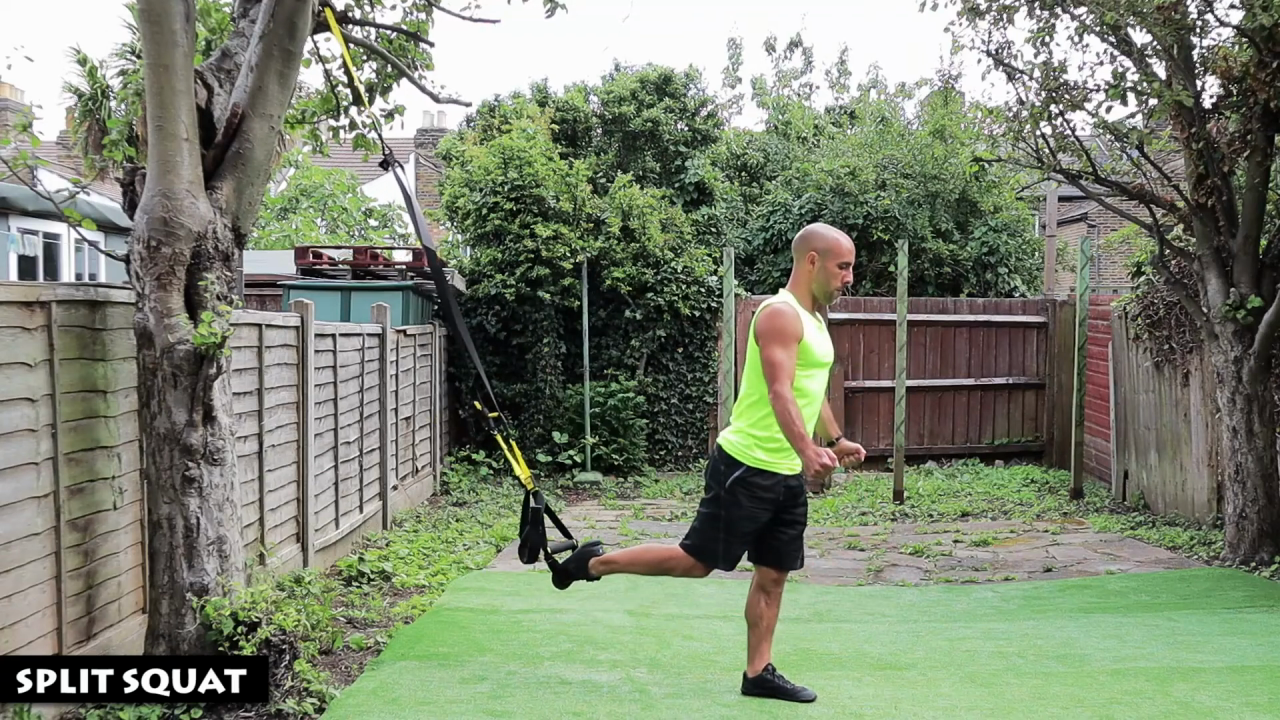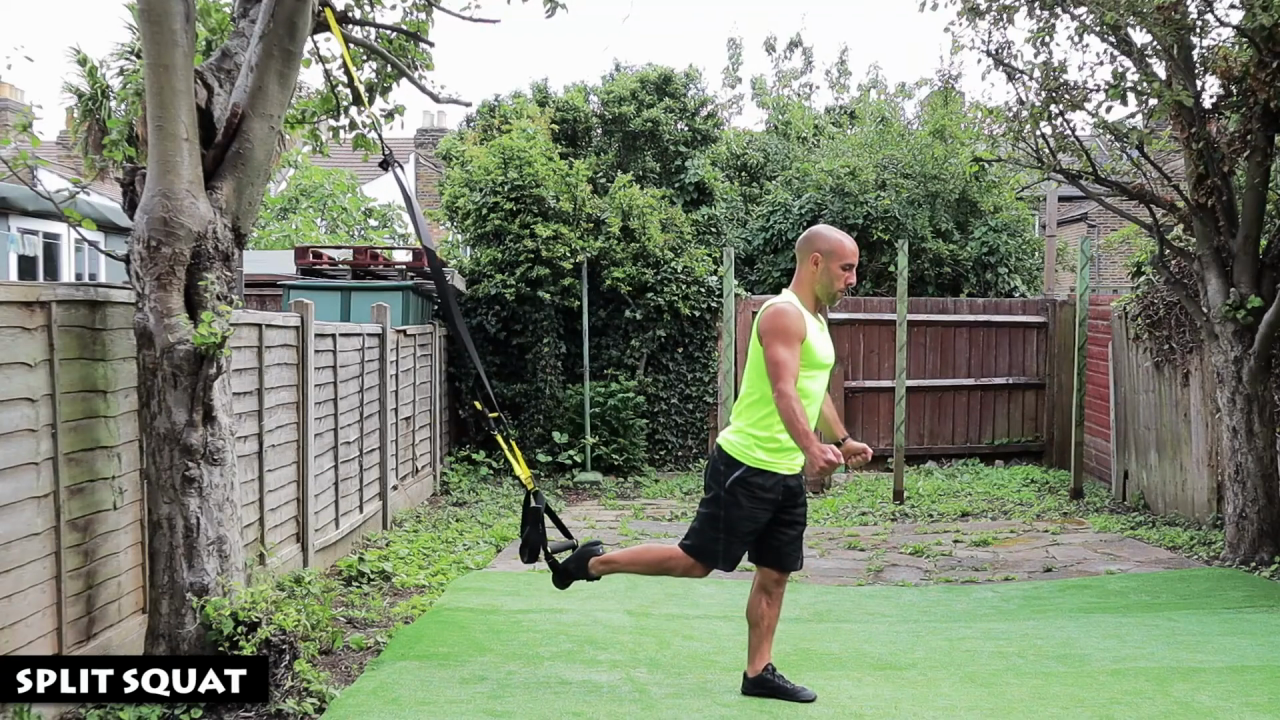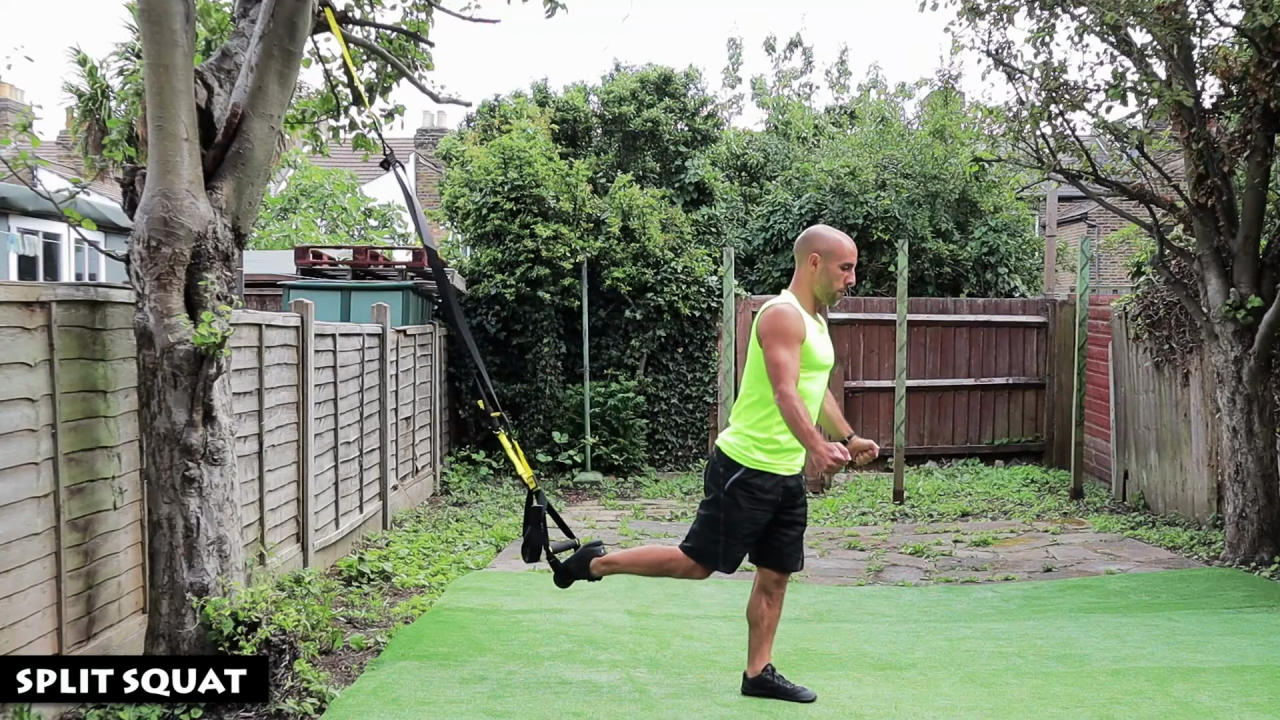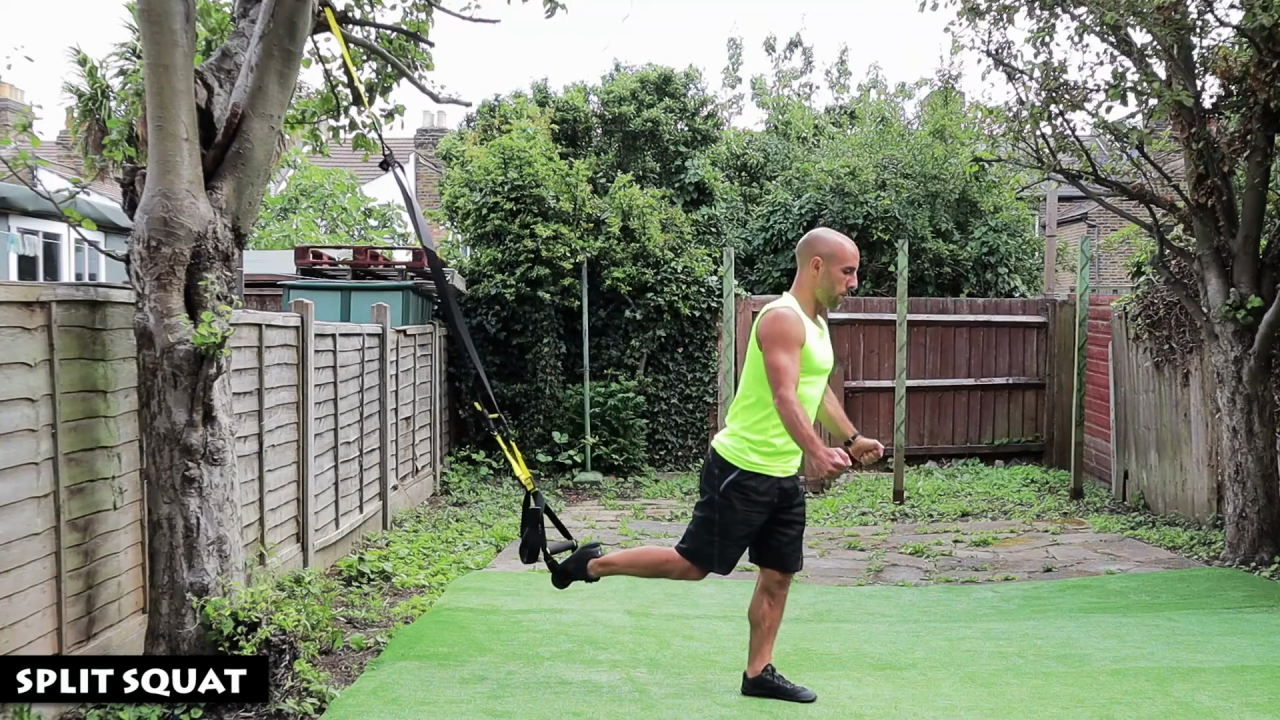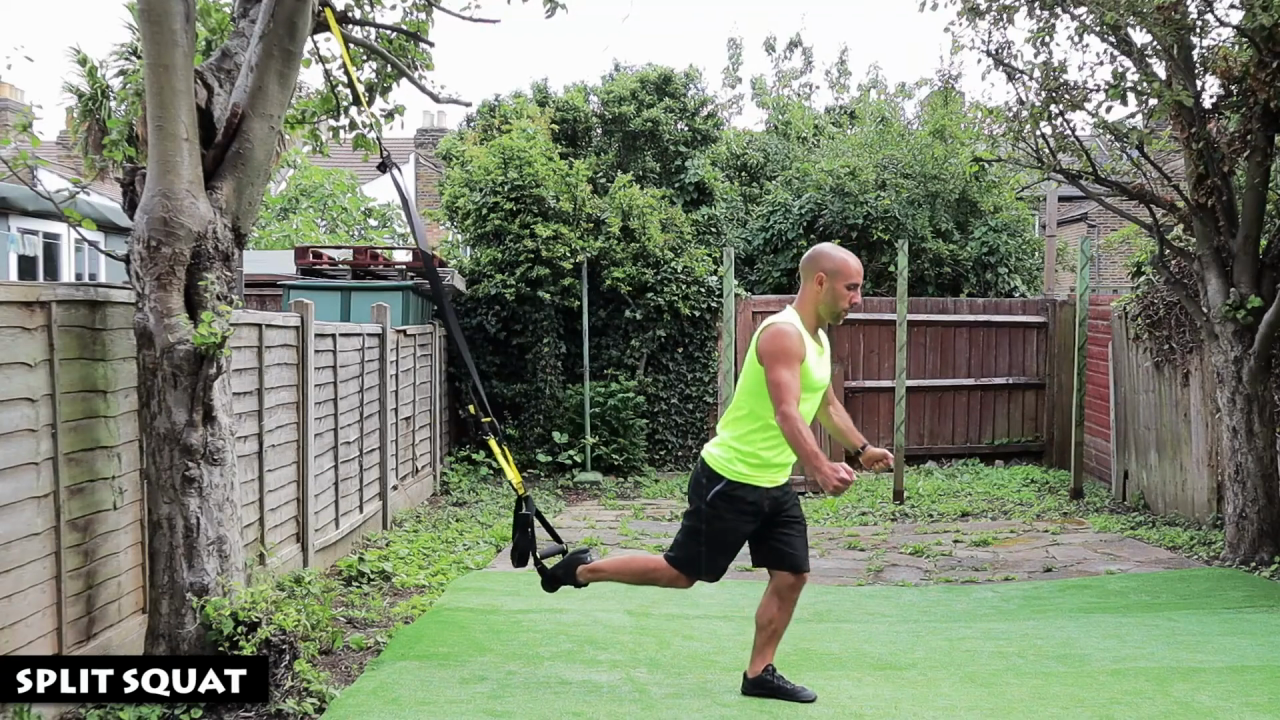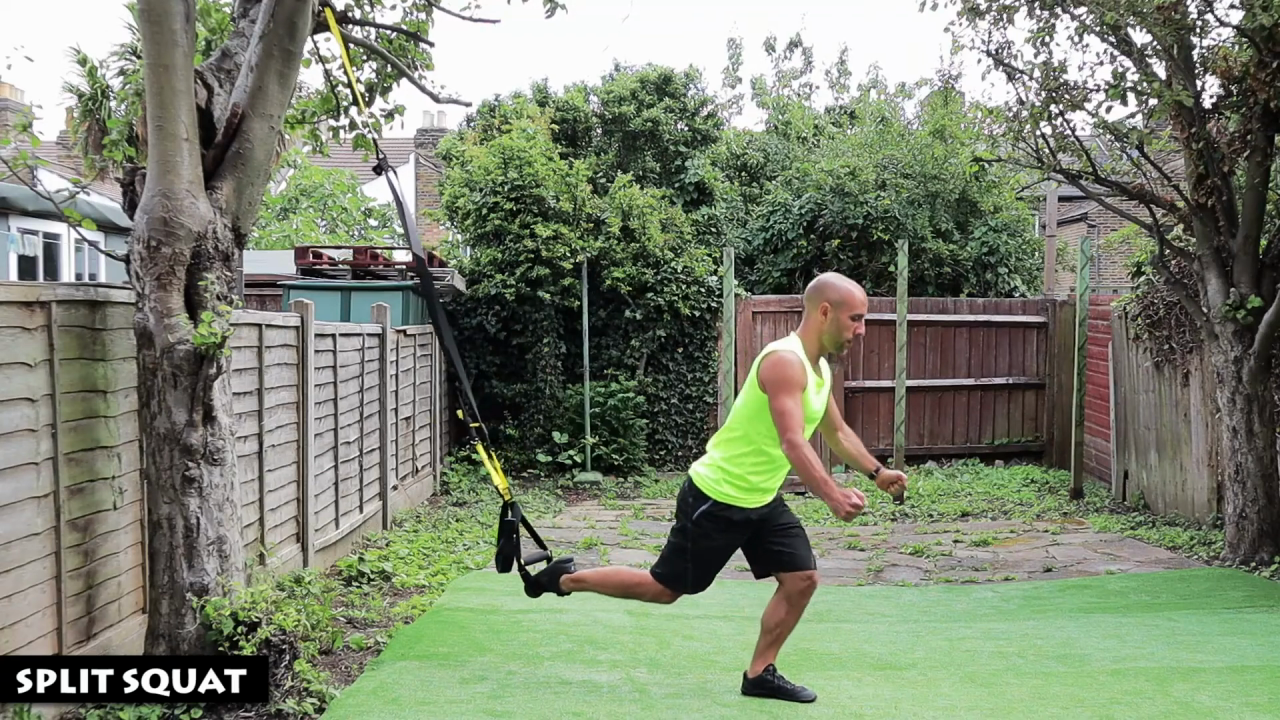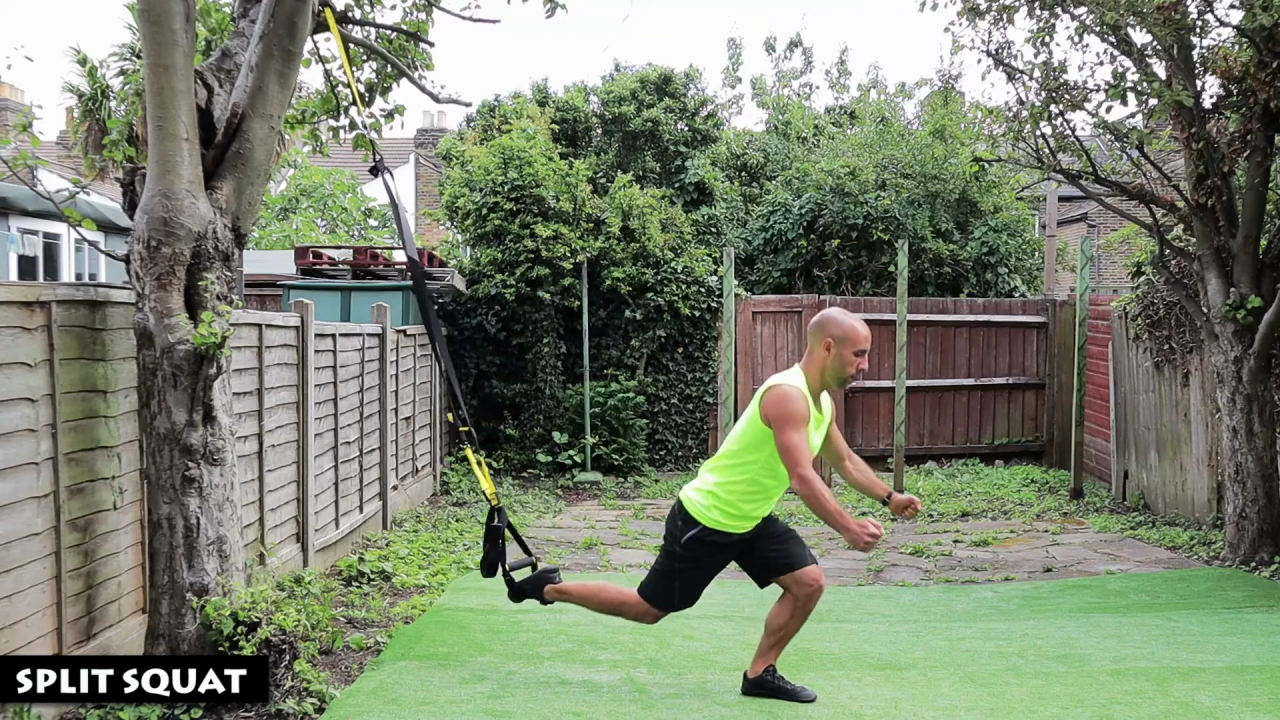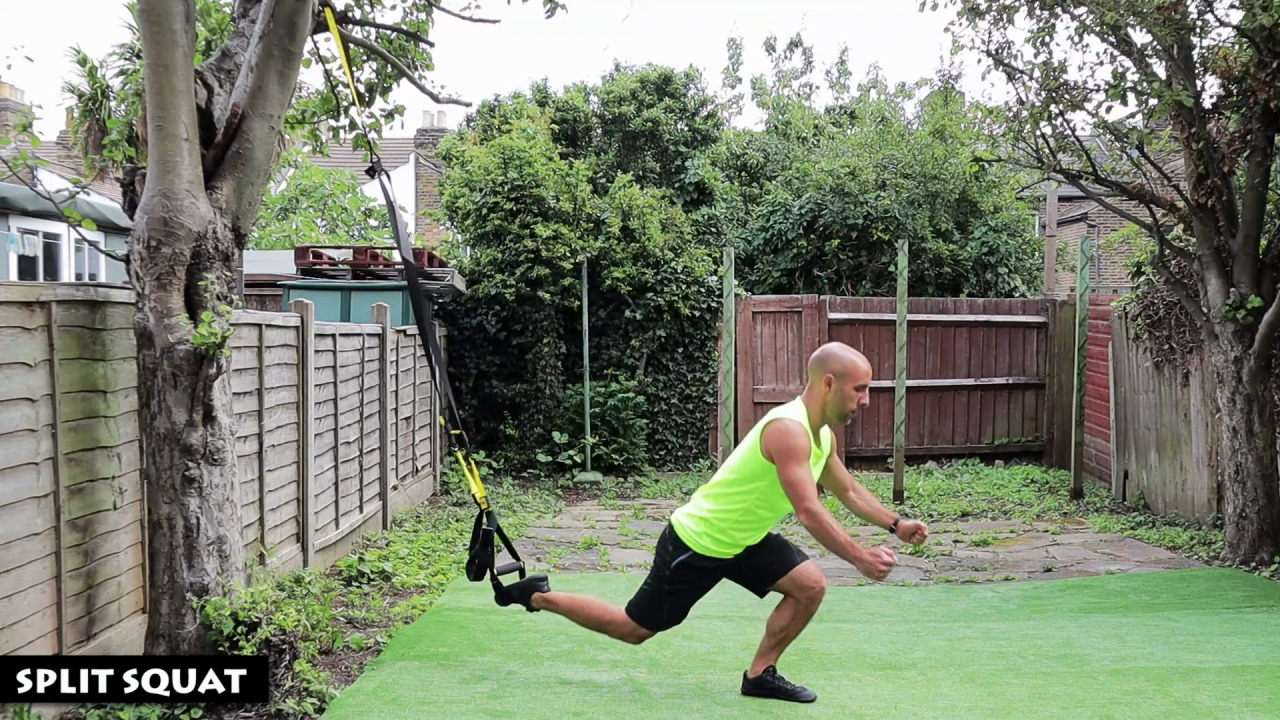
dt=0.2s
person 1, frame 1
left shoulder: (813, 319)
right shoulder: (781, 314)
right elbow: (780, 394)
left wrist: (836, 440)
right wrist: (808, 450)
left hip: (786, 474)
right hip: (747, 467)
left knee: (773, 576)
right knee: (694, 562)
left ankle: (759, 673)
right ankle: (594, 563)
person 1, frame 2
left shoulder: (814, 320)
right shoulder: (783, 314)
right elbow: (784, 393)
left wrist: (843, 440)
right wrist: (813, 448)
left hip: (785, 473)
right hip: (746, 467)
left knee: (774, 575)
right knee: (694, 561)
left ankle: (759, 673)
right ankle: (595, 562)
person 1, frame 3
left shoulder: (813, 320)
right shoulder: (782, 315)
left elbow: (817, 391)
right elbow: (785, 394)
left wrist: (849, 437)
right wrist: (817, 446)
left hip: (785, 474)
right hip: (746, 468)
left knee: (774, 577)
right knee: (695, 563)
left ankle: (758, 674)
right ankle: (595, 563)
person 1, frame 4
left shoulder: (815, 324)
right shoulder: (782, 318)
left elbow: (821, 393)
right elbow: (784, 397)
left wrist: (853, 438)
right wrist: (817, 451)
left hip: (781, 475)
right hip: (742, 470)
left knee: (778, 577)
right knee: (690, 564)
left ankle: (759, 674)
right ankle: (591, 564)
person 1, frame 5
left shoulder: (818, 339)
right shoulder: (783, 333)
left elbow: (829, 405)
right elbow: (786, 414)
left wrist: (862, 449)
right wrist: (820, 468)
left hip: (773, 483)
right hip: (730, 480)
left knee: (791, 577)
right knee: (679, 572)
left ankle: (759, 674)
right ankle: (582, 569)
person 1, frame 6
left shoulder: (819, 368)
right shoulder: (784, 361)
left elbow: (838, 432)
right elbow: (792, 442)
left wrist: (877, 471)
right wrist: (832, 494)
left hip: (761, 499)
right hip: (717, 497)
left knee: (802, 579)
right knee: (663, 588)
left ankle: (760, 673)
right ankle: (565, 578)
person 1, frame 7
left shoulder: (821, 400)
right shoulder: (787, 395)
left elbow: (845, 460)
right elbow: (802, 476)
left wrist: (889, 497)
right wrist: (848, 528)
left hip: (749, 519)
right hip: (706, 520)
left knee: (808, 583)
right knee: (647, 608)
left ankle: (760, 674)
right ankle: (549, 587)
person 1, frame 8
left shoulder: (821, 434)
right shoulder: (789, 429)
left elbow: (849, 491)
right elbow: (808, 511)
left wrist: (896, 525)
right wrist: (861, 558)
left hip: (740, 540)
right hip: (697, 543)
left knee: (810, 585)
right knee: (633, 628)
left ankle: (760, 674)
right ankle: (539, 595)
